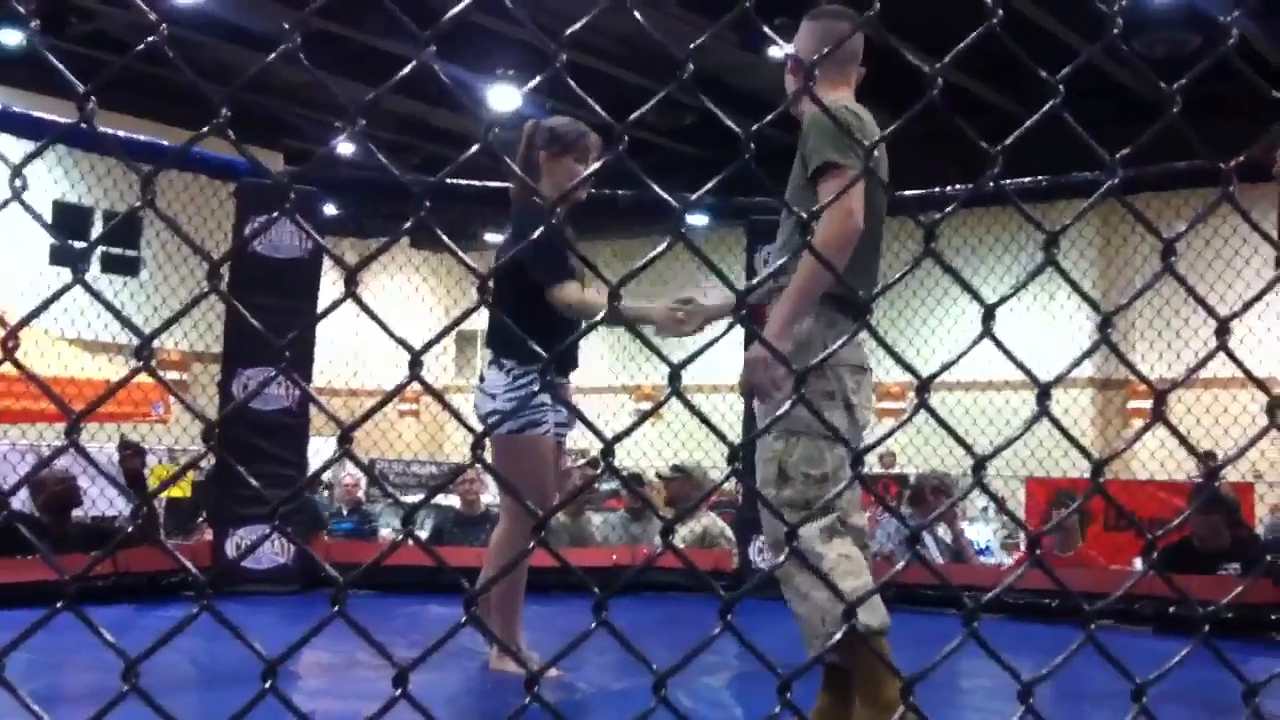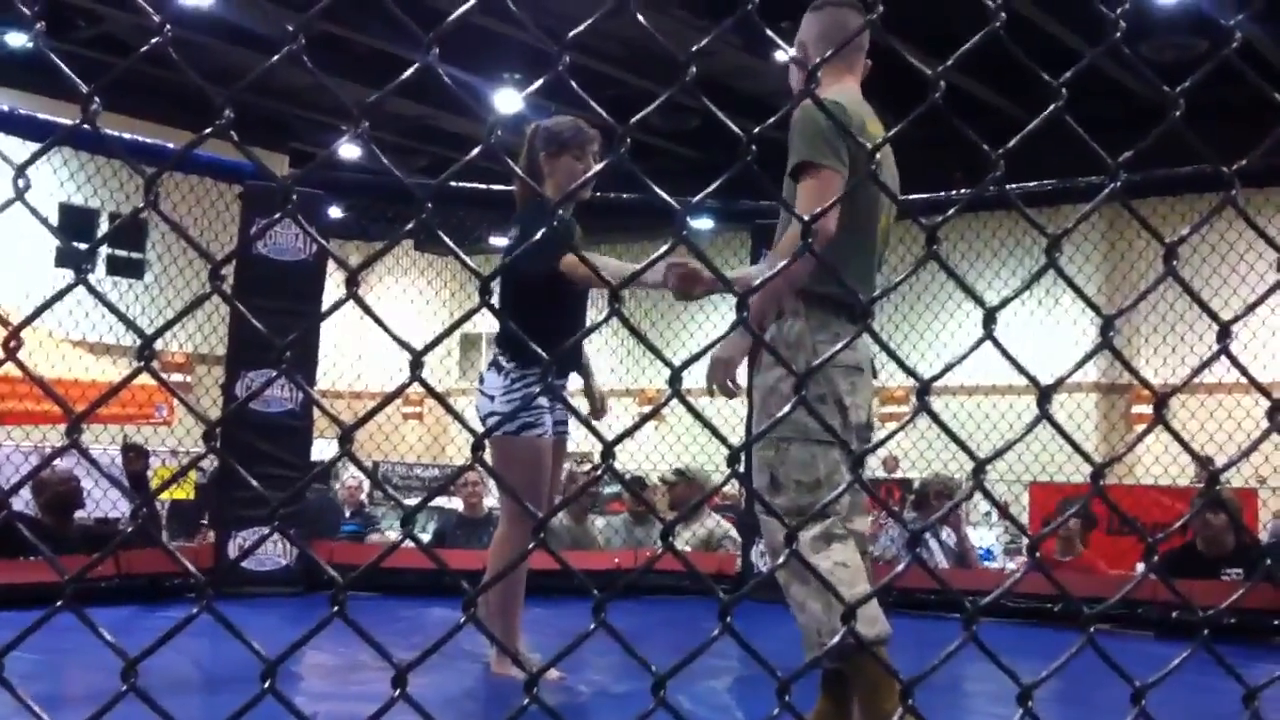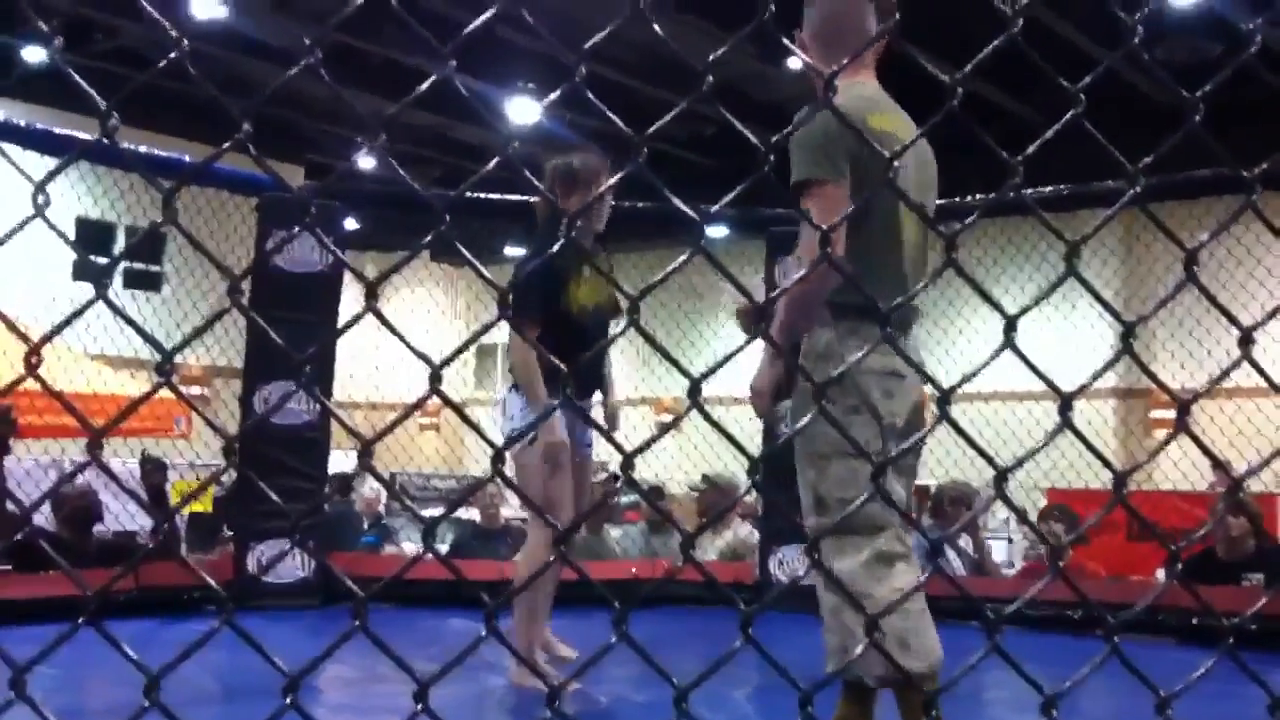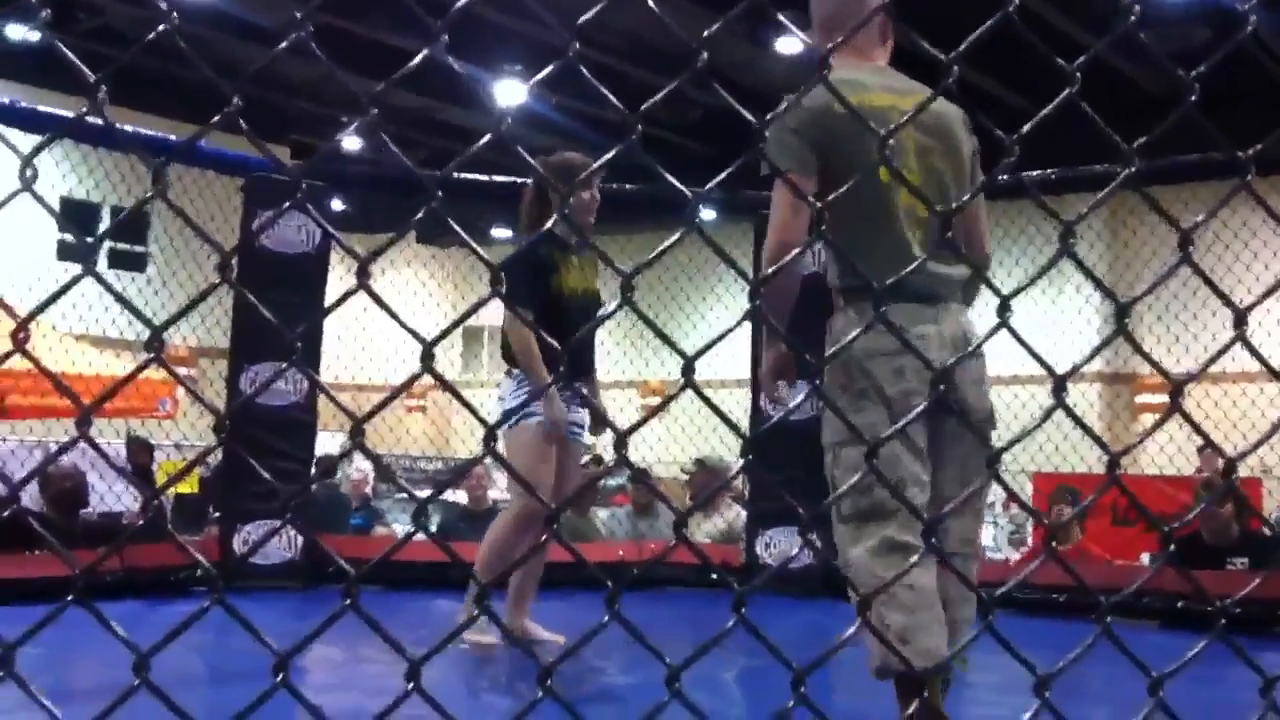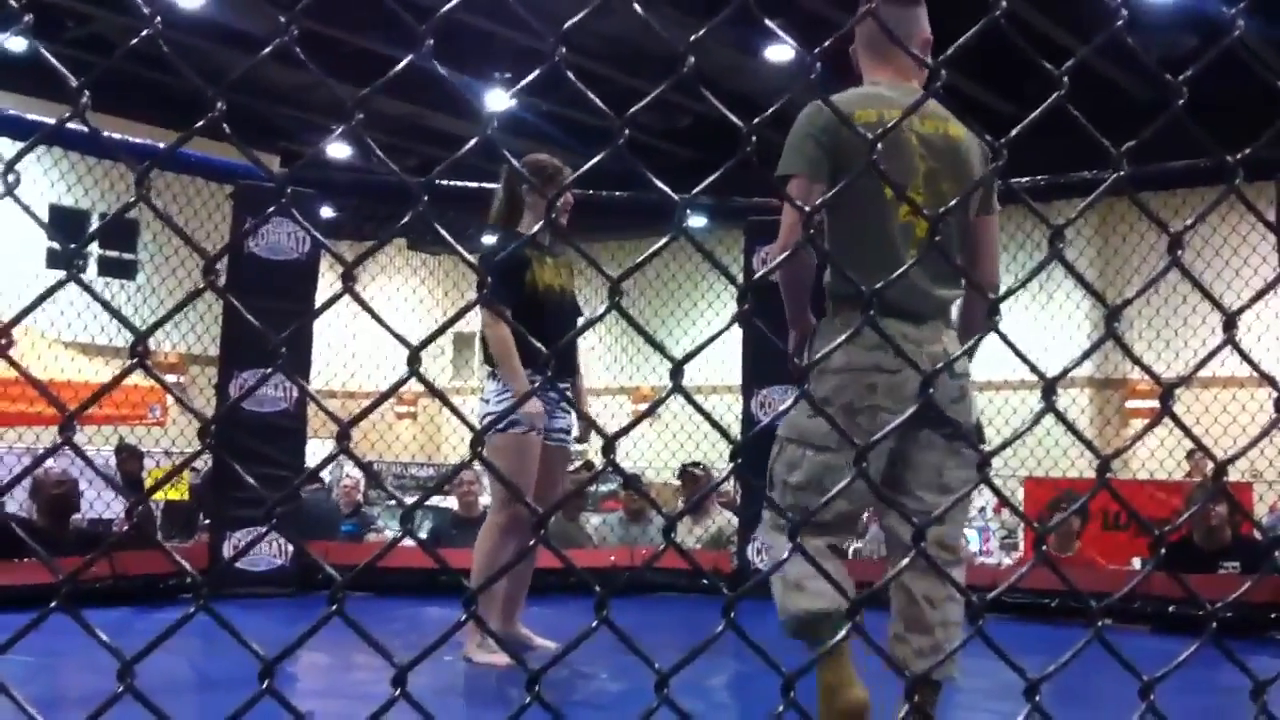
dt=0.7s
person 1, frame 1
left shoulder: (827, 120)
right shoulder: (862, 128)
left elbow: (841, 225)
left wrist: (773, 331)
right wrist: (721, 306)
left hip: (812, 340)
right hip: (836, 347)
left knee: (799, 518)
right knee: (831, 521)
person 1, frame 2
left shoulder: (819, 113)
right shoulder: (877, 134)
left elbow: (816, 228)
left wrist: (742, 329)
right wrist: (718, 281)
left hip: (807, 339)
right hip: (847, 347)
left knee: (800, 524)
right knee: (836, 525)
person 1, frame 3
left shoulder: (826, 118)
right shoulder: (911, 132)
left elbow: (825, 249)
left wrist: (774, 351)
right wrist: (790, 311)
left hip: (843, 349)
right hip: (895, 352)
left knee: (856, 542)
right knee: (873, 538)
person 1, frame 4
left shoulder: (809, 108)
right shoulder: (948, 113)
left elbow: (785, 241)
right elbow: (978, 252)
left wrist: (774, 337)
left hip: (873, 334)
right hip: (953, 334)
left knee: (883, 534)
right knee: (950, 535)
person 1, frame 5
left shoulder: (828, 117)
right shoulder: (969, 141)
left elbow: (791, 244)
right elbow: (986, 280)
left wrist: (799, 326)
left hip: (856, 346)
right hip: (939, 355)
left knee: (799, 520)
right knee: (932, 542)
person 2, frame 1
left shoulder: (552, 227)
right shoulder: (534, 221)
right elbow: (566, 299)
left wrist: (563, 390)
right wrist: (647, 314)
left hip: (543, 384)
right hip: (519, 381)
left knee: (527, 516)
right knee: (527, 515)
left ankle: (497, 632)
right ankle: (507, 647)
person 2, frame 2
left shoulder: (563, 225)
right shoulder: (539, 220)
right elbow: (582, 269)
left wrist: (589, 377)
right wrist: (651, 274)
left hip: (550, 385)
right hip: (519, 383)
left knee: (534, 519)
right knee: (522, 519)
left ankle: (496, 621)
right ankle: (507, 652)
person 2, frame 3
left shoulder: (596, 262)
right shoulder: (544, 259)
right elbow: (520, 342)
left wrist: (609, 395)
right wrist: (545, 416)
left hip: (575, 406)
right hip: (539, 405)
left knee: (569, 524)
right knee: (550, 526)
left ankle: (537, 629)
right ankle: (525, 660)
person 2, frame 4
left shoulder: (585, 256)
right shoulder: (533, 251)
right elbow: (518, 326)
left wrist: (593, 392)
right wrist: (546, 392)
left hip: (570, 394)
right hip: (532, 390)
left knee: (555, 511)
right knee: (528, 505)
left ankle: (518, 616)
right ankle: (473, 610)
person 2, frame 5
left shoulder: (560, 259)
right shoulder: (506, 252)
right elbow: (495, 324)
left wrist: (579, 398)
right wrist: (523, 391)
left hip: (555, 395)
right hip: (516, 392)
left knee: (540, 517)
right knee: (510, 512)
left ankle: (509, 622)
right ankle: (478, 631)
